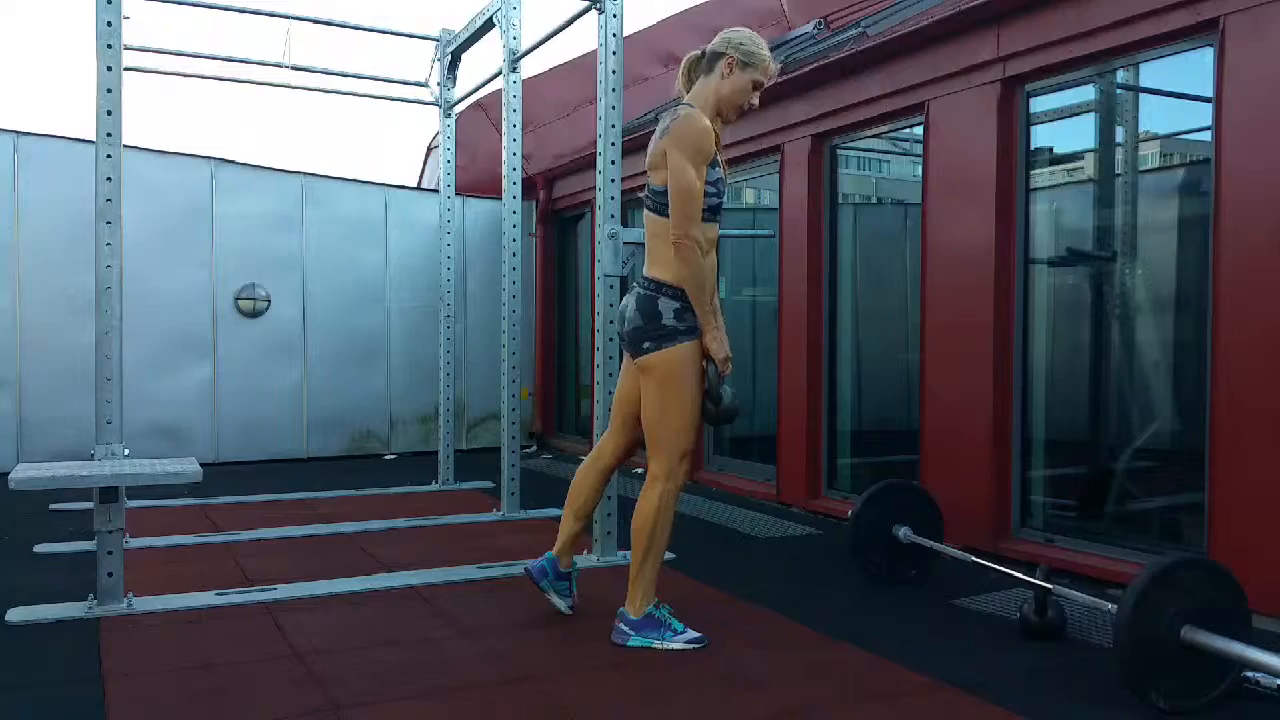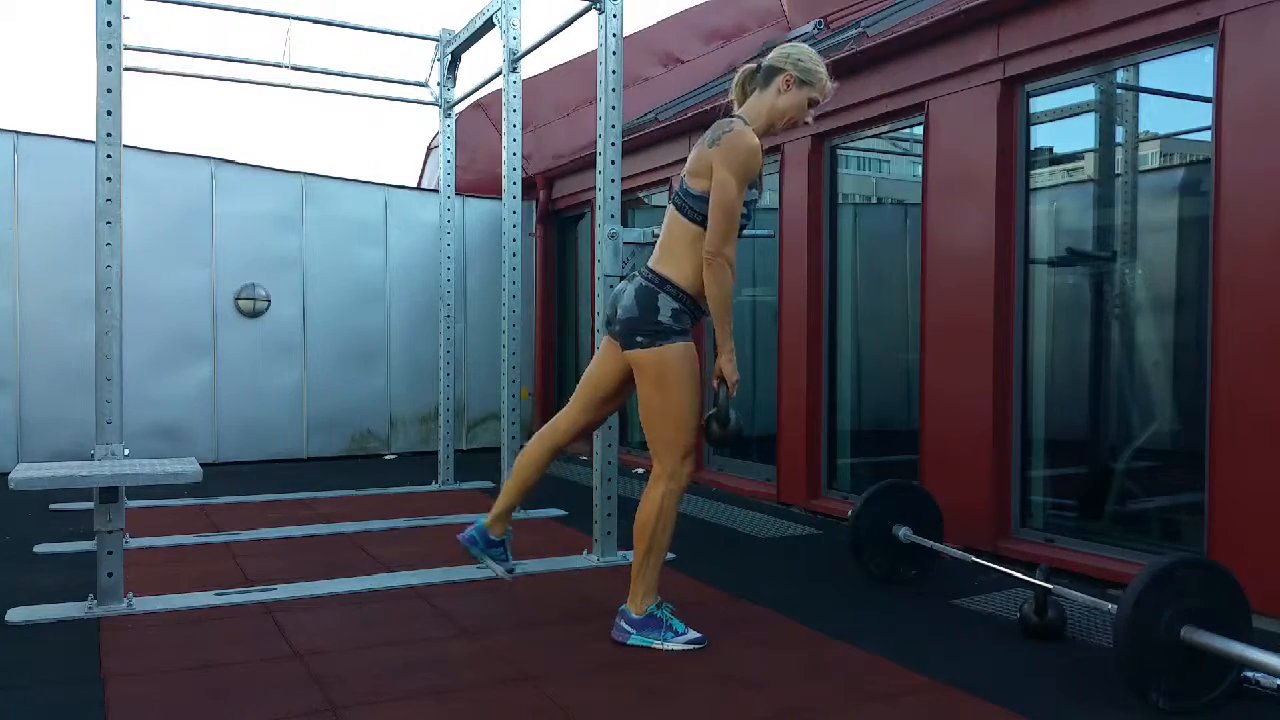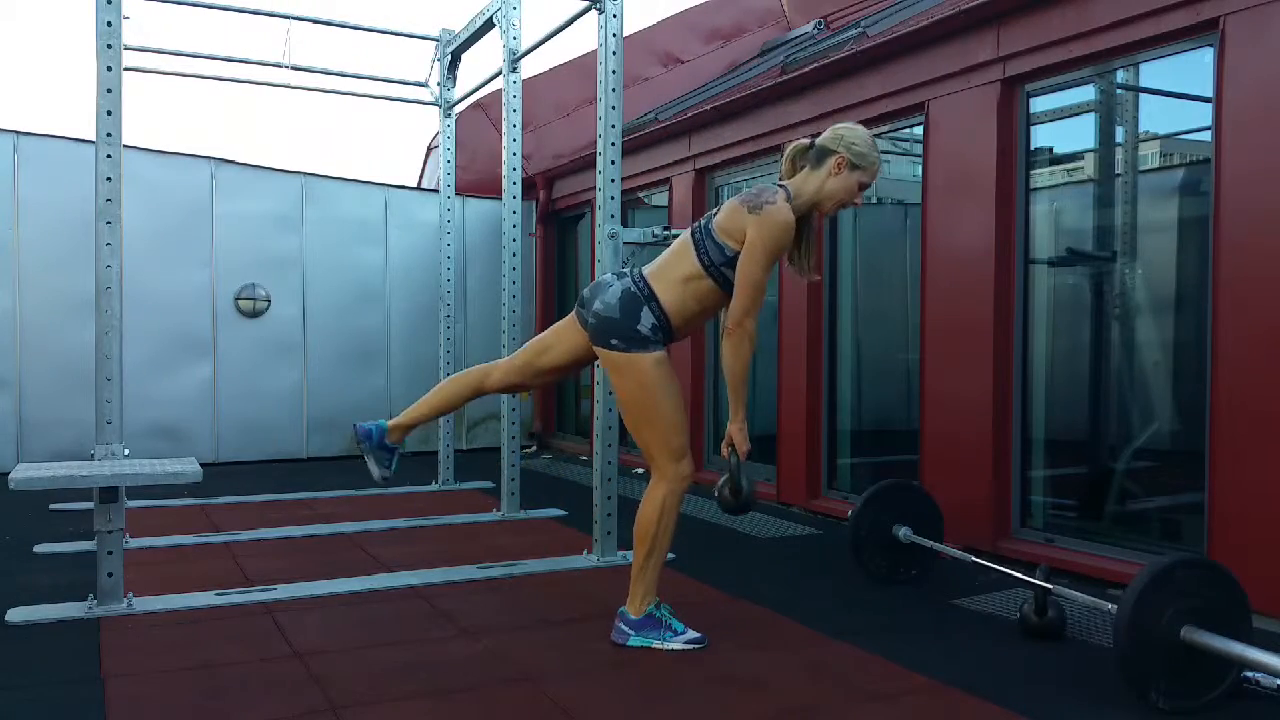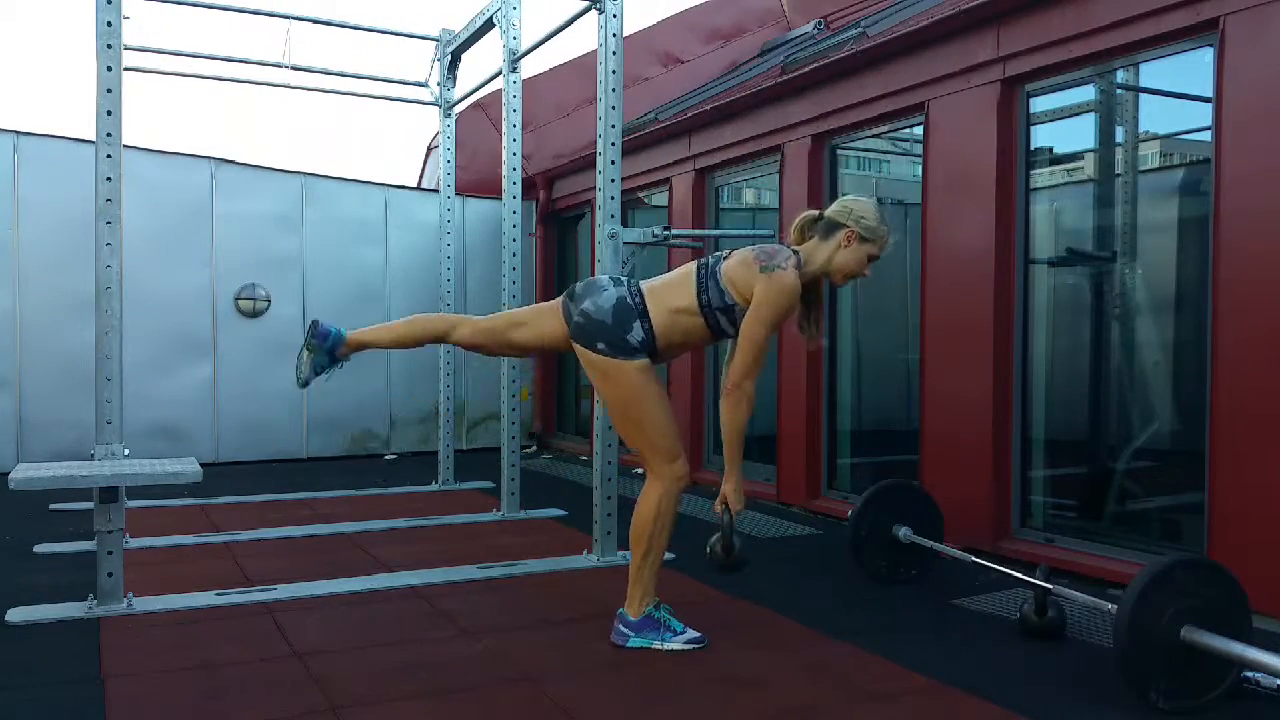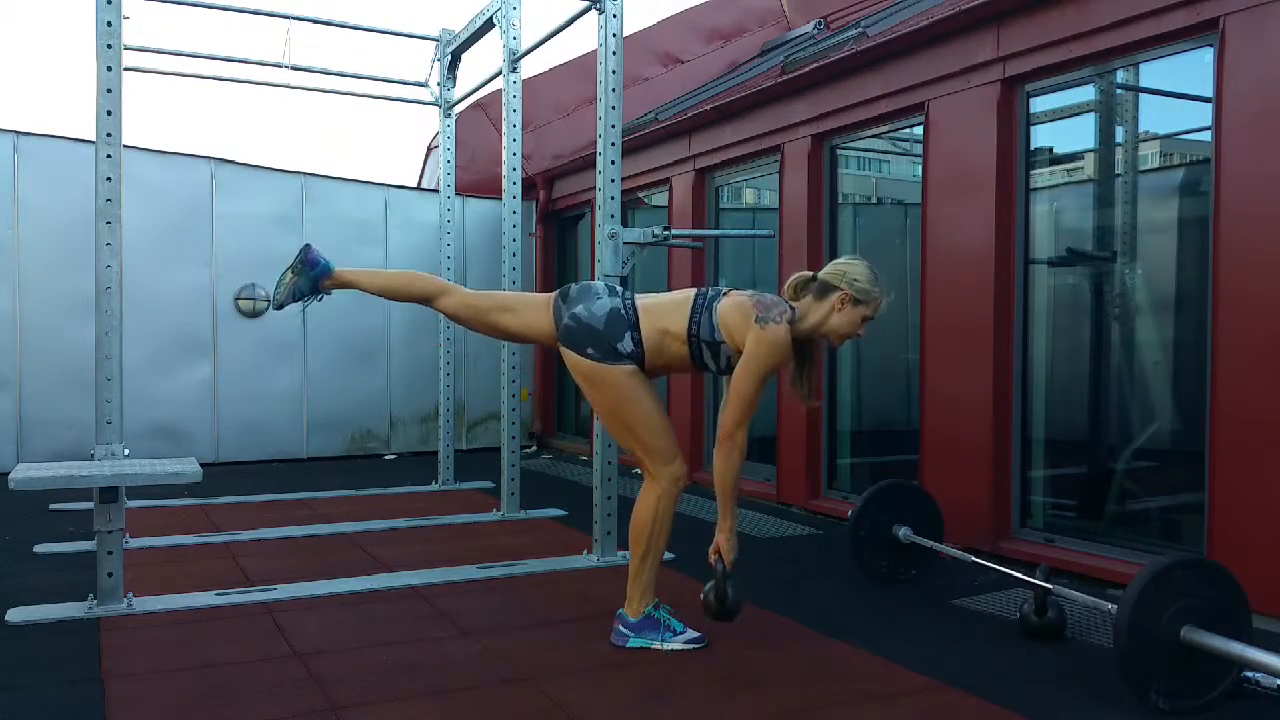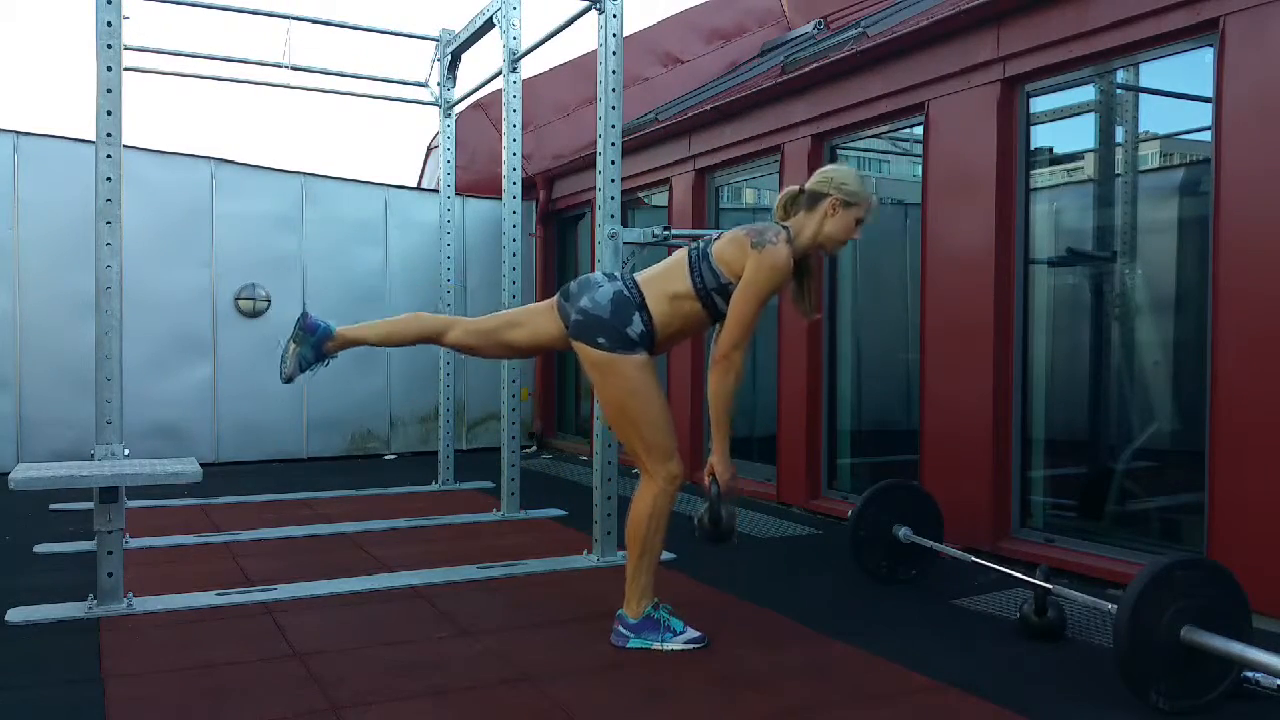
dt=0.5s
person 1, frame 1
left shoulder: (688, 127)
right shoulder: (690, 124)
right elbow: (685, 241)
left wrist: (710, 321)
right wrist: (713, 328)
left hip: (655, 308)
right hip: (667, 313)
left knee: (616, 446)
right knee: (668, 469)
left ankle: (557, 561)
right ankle: (638, 617)
person 1, frame 2
left shoulder: (732, 137)
right shoulder: (741, 141)
right elbow: (716, 257)
left wrist: (718, 346)
right wrist: (726, 351)
left hip: (640, 300)
right hip: (660, 311)
left knee: (570, 423)
right knee: (674, 468)
left ankle: (493, 528)
right ankle: (640, 614)
person 1, frame 3
left shoulder: (773, 204)
right shoulder: (778, 214)
left elbow: (732, 315)
right elbow: (739, 326)
left wrist: (735, 413)
right wrist: (738, 419)
left hip: (616, 300)
right hip: (634, 322)
left knee: (503, 373)
right knee: (673, 470)
left ankle: (389, 433)
right ankle: (637, 615)
person 1, frame 4
left shoulder: (782, 267)
right shoulder: (784, 278)
left elbow: (734, 380)
right elbow: (738, 386)
left wrist: (730, 467)
right wrist: (733, 475)
left hip: (601, 304)
right hip: (614, 327)
left knee: (463, 329)
right knee: (669, 472)
left ankle: (336, 342)
right ankle: (636, 617)
person 1, frame 5
left shoulder: (775, 317)
right shoulder: (775, 331)
left elbow: (729, 428)
right elbow: (731, 435)
right wrist: (727, 524)
left hip: (591, 307)
right hip: (601, 334)
left knee: (451, 297)
right knee: (667, 472)
left ankle: (324, 273)
right ankle: (637, 616)
person 1, frame 6
left shoulder: (770, 241)
right shoulder: (776, 251)
left elbow: (722, 348)
right elbow: (727, 356)
right wrist: (720, 450)
left hip: (598, 303)
right hip: (614, 324)
left knee: (458, 330)
right knee: (663, 473)
left ankle: (325, 338)
right ankle: (636, 618)
